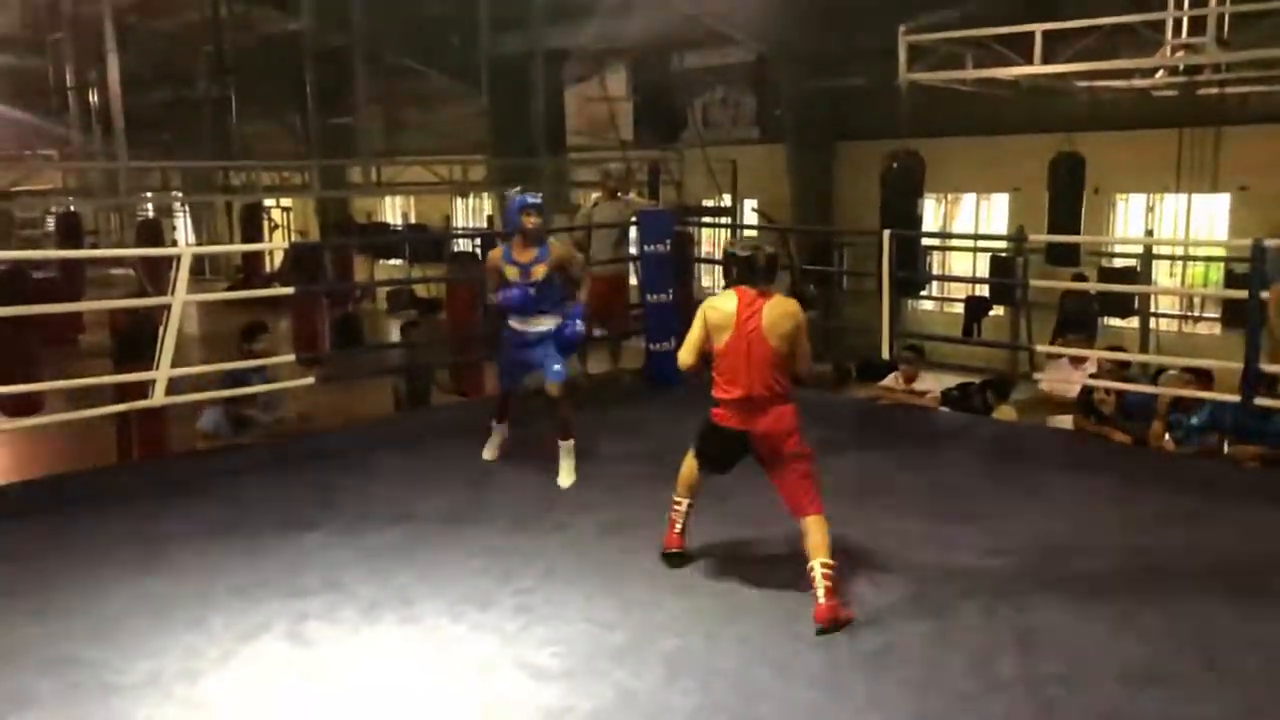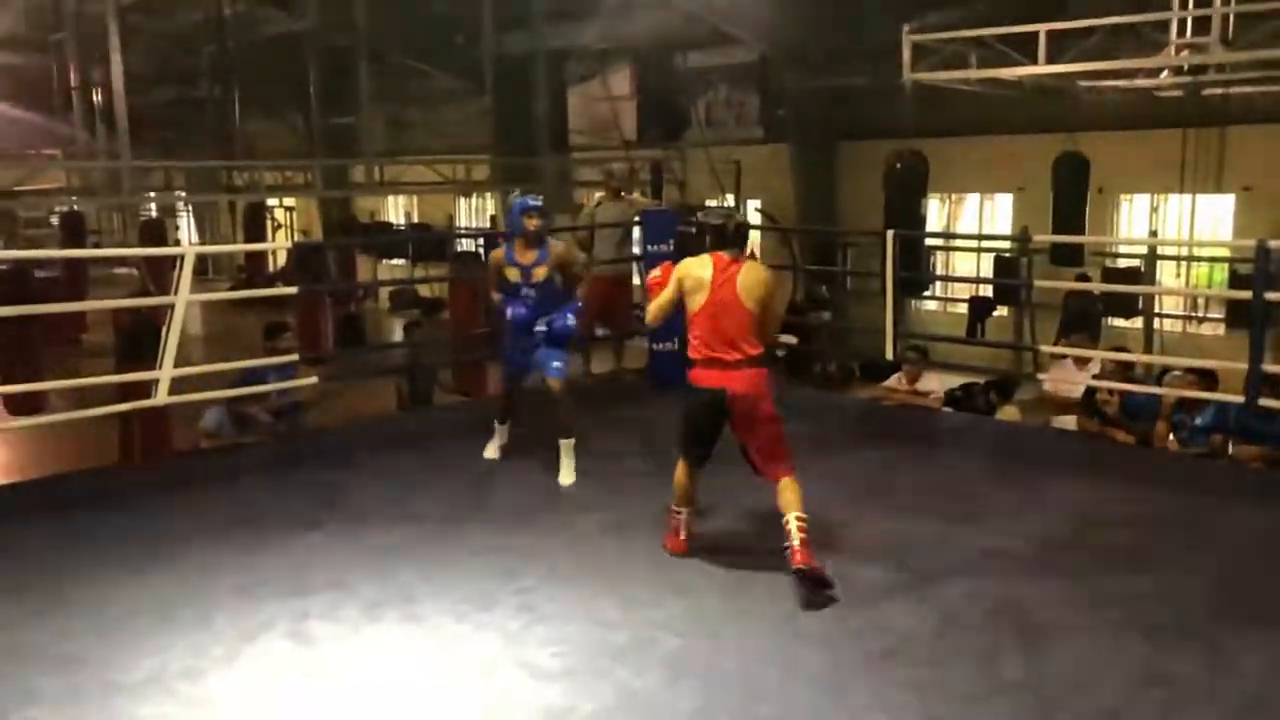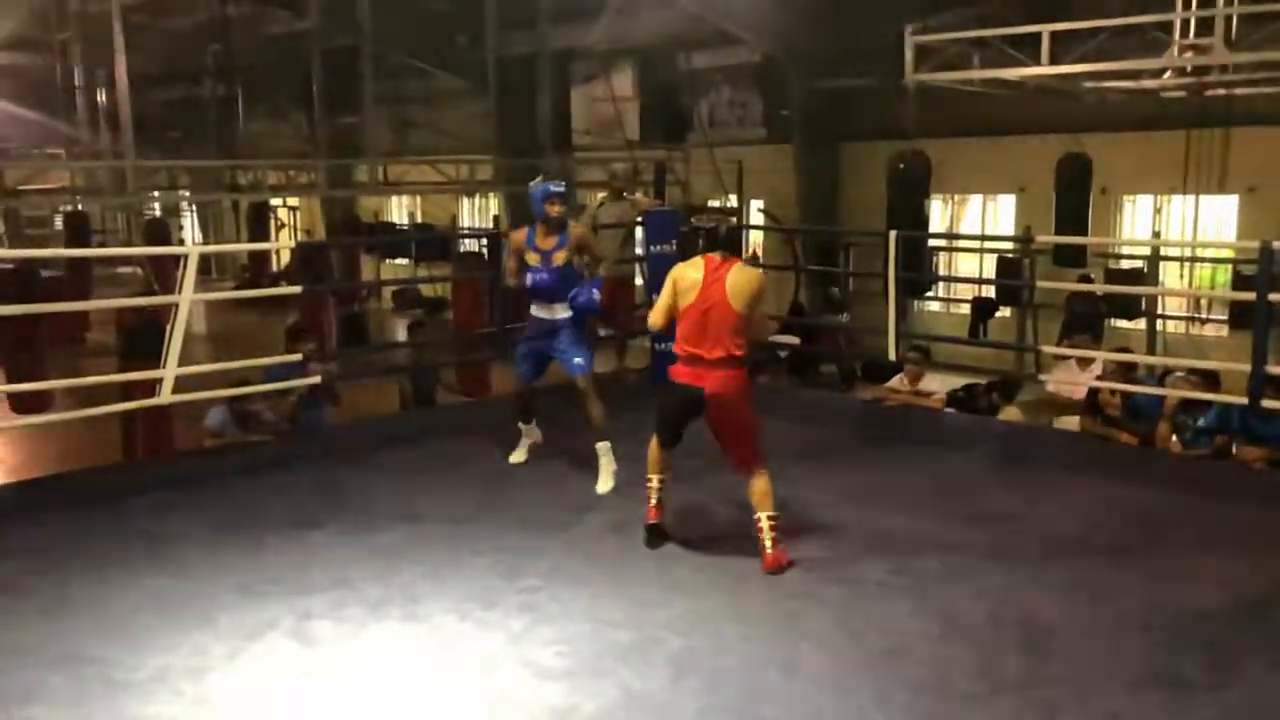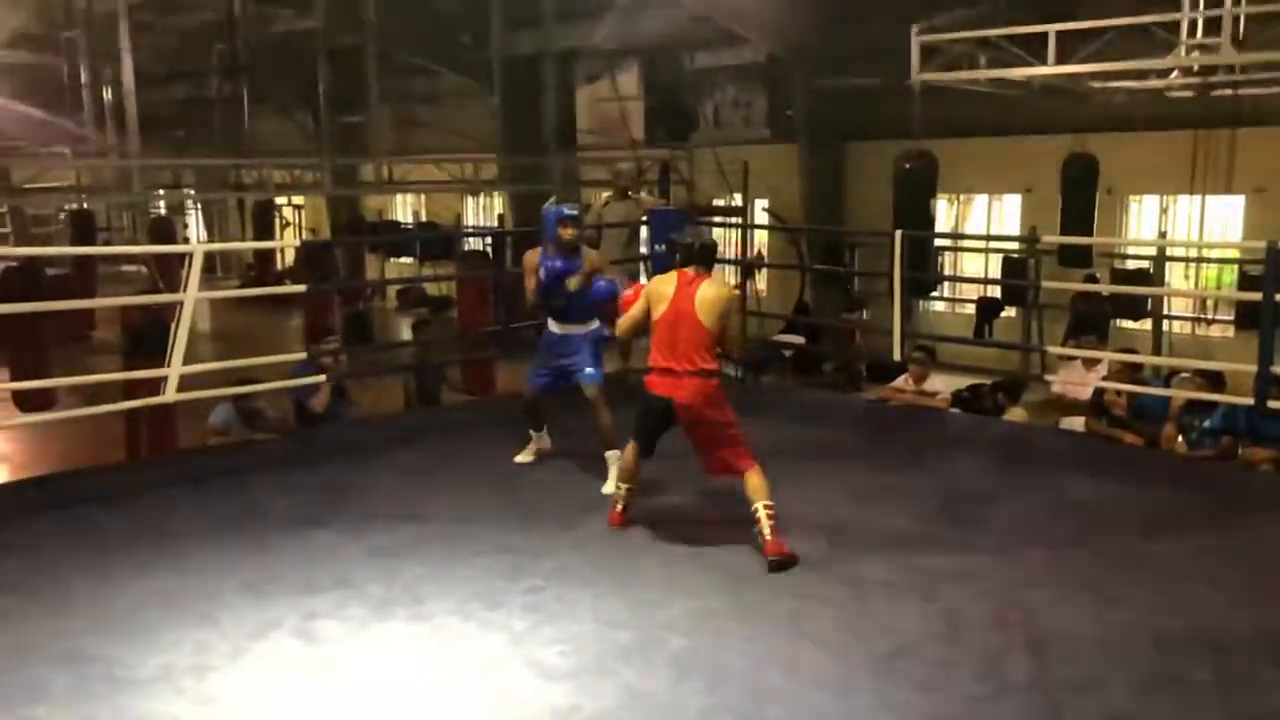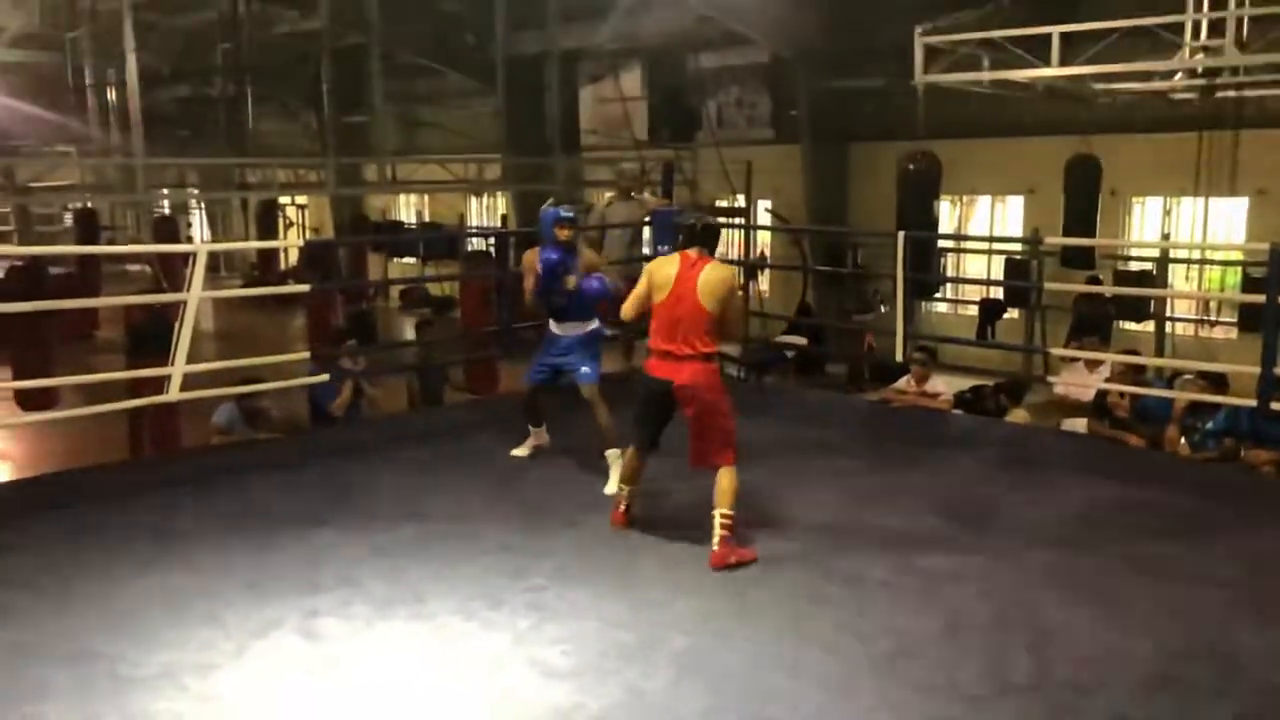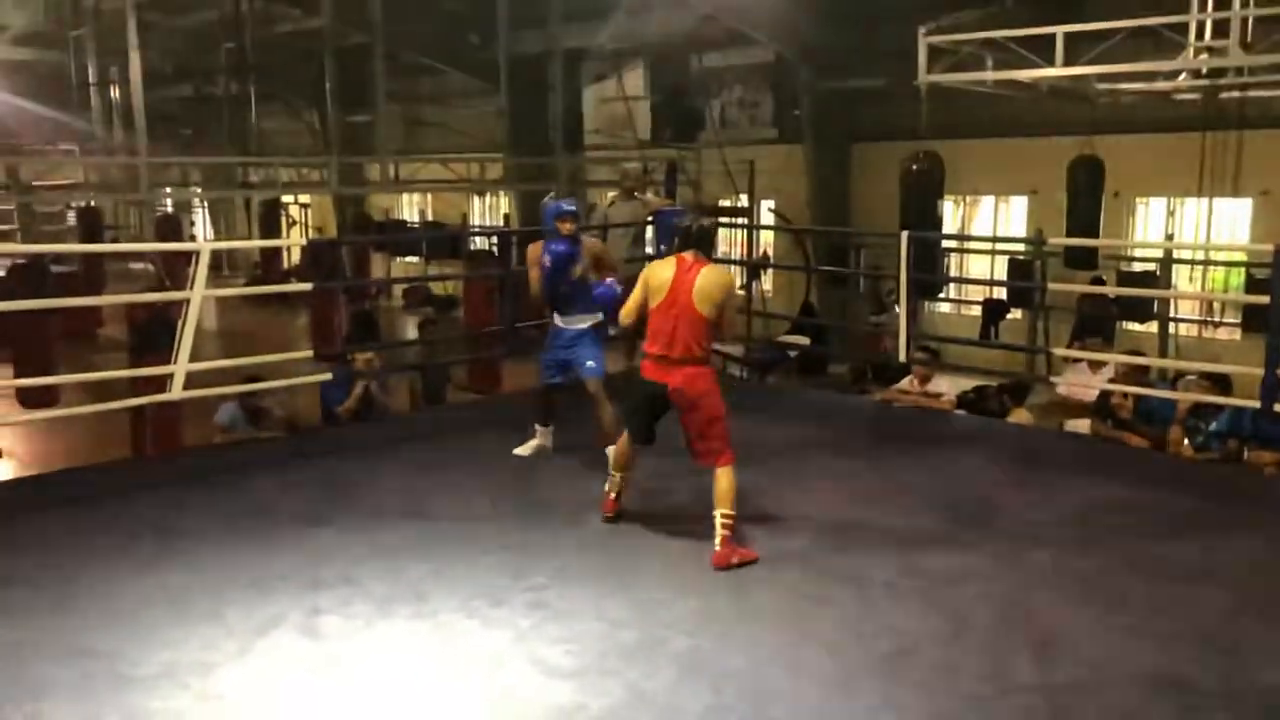
dt=0.2s
person 1, frame 1
left shoulder: (713, 307)
right shoulder: (790, 311)
left elbow: (685, 361)
right elbow: (804, 367)
left hip: (728, 418)
right hip: (777, 421)
left knee: (695, 458)
right knee: (810, 510)
left ankle: (675, 537)
right ankle: (826, 602)
person 1, frame 2
left shoulder: (688, 269)
right shoulder: (761, 276)
left elbow: (653, 317)
right elbow: (771, 329)
left wrist: (658, 290)
left hip: (706, 383)
right hip: (751, 383)
left knee: (689, 462)
right knee: (781, 471)
left ankle: (679, 535)
right ankle: (800, 551)
person 1, frame 3
left shoulder: (681, 272)
right shoulder: (752, 278)
left elbow: (655, 324)
right elbow: (758, 333)
left wrist: (673, 306)
left hip: (686, 378)
right hip: (729, 381)
left knee: (662, 441)
right knee: (755, 466)
left ankle: (655, 514)
right ankle: (770, 550)
person 1, frame 4
left shoulder: (657, 285)
right shoulder: (722, 293)
left elbow: (623, 330)
right elbow: (733, 347)
left wrist: (632, 307)
left hip: (659, 387)
right hip: (700, 391)
left knee: (637, 445)
right knee: (746, 464)
left ankle: (619, 510)
right ankle: (771, 541)
person 1, frame 5
left shoulder: (657, 267)
right shoulder: (725, 276)
left elbow: (627, 314)
right elbow: (733, 330)
left hip: (659, 373)
right hip: (700, 376)
left knee: (640, 444)
right knee: (725, 461)
left ankle: (621, 510)
right ankle: (723, 547)
person 1, frame 6
left shoulder: (654, 270)
right shoulder: (721, 278)
left elbow: (625, 320)
right elbow: (726, 327)
left hip: (654, 374)
right hip: (694, 378)
left knee: (631, 435)
right knee: (722, 461)
left ankle: (612, 499)
right ankle: (723, 546)
person 2, frame 1
left shoulder: (557, 251)
right shoulder: (497, 257)
left elbow: (582, 282)
right elbow: (491, 295)
left wrist: (577, 315)
right wrist: (502, 299)
left hip: (550, 331)
right hip: (516, 332)
left knee: (555, 392)
right knee: (506, 389)
left ankle: (566, 458)
right ankle: (498, 432)
person 2, frame 2
left shoulder: (558, 251)
right shoulder: (499, 257)
left elbow: (581, 280)
right elbow: (494, 292)
left wrist: (573, 309)
right wrist: (506, 307)
left hip: (550, 331)
right hip: (519, 330)
left knee: (557, 387)
right knee: (509, 387)
left ankle: (567, 456)
right ankle: (500, 434)
person 2, frame 3
left shoulder: (577, 235)
right shoulder: (519, 240)
left elbow: (601, 262)
right elbow: (510, 279)
right wrist: (527, 281)
left hip: (569, 321)
right hip: (538, 320)
left knee: (585, 385)
right knee: (522, 385)
left ankle: (606, 460)
right ankle: (529, 435)
person 2, frame 4
left shoulder: (589, 258)
right shoulder: (533, 259)
left elbow: (609, 287)
right elbow: (531, 302)
right wrist: (544, 280)
left hip: (585, 336)
right hip: (555, 334)
left knee: (594, 395)
right knee: (532, 393)
left ankle: (615, 465)
right ankle: (539, 441)
person 2, frame 5
left shoulder: (587, 257)
right shoulder: (532, 258)
left elbow: (607, 283)
right elbow: (530, 303)
left wrist: (602, 287)
right wrist: (542, 277)
left hip: (584, 335)
right hip: (555, 334)
left knee: (591, 393)
right knee: (531, 389)
left ankle: (616, 464)
right ankle: (537, 436)
person 2, frame 6
left shoulder: (592, 247)
right shoulder: (536, 252)
left elbow: (612, 272)
right elbow: (538, 298)
left wrist: (611, 288)
right wrist: (548, 271)
left hip: (588, 328)
right hip: (560, 328)
left knee: (595, 388)
right knee: (545, 388)
right ankle: (542, 437)
person 3, frame 1
left shoulder: (628, 204)
right shoulder: (590, 208)
right elbow: (578, 239)
right wrist: (593, 255)
left hip: (619, 273)
right hip: (595, 273)
left knee: (617, 323)
right knee: (585, 320)
left ankle: (615, 366)
right ankle: (582, 367)
person 3, frame 2
left shoulder: (631, 203)
right shoulder: (593, 208)
left elbow: (652, 208)
right elbow: (582, 239)
right wrist: (595, 254)
left hip: (623, 273)
right hip: (598, 273)
left knee: (620, 323)
right knee: (588, 320)
left ankle: (618, 365)
right ankle: (586, 366)
person 3, frame 3
left shoulder: (634, 204)
right shoulder: (596, 209)
left elbow: (657, 207)
right wrist: (598, 255)
left hip: (625, 273)
right hip: (601, 274)
left knee: (623, 322)
left ankle: (621, 365)
person 3, frame 4
left shoulder: (638, 203)
right shoulder: (601, 207)
left elbow: (661, 205)
right elbow: (589, 237)
left hip: (629, 272)
right hip: (605, 273)
left ankle: (625, 364)
person 3, frame 5
left shoulder: (641, 204)
right shoulder: (603, 207)
left elbow: (663, 206)
right elbow: (591, 237)
left hip: (632, 271)
left ankle: (627, 363)
person 3, frame 6
left shoulder: (645, 203)
right shoulder: (606, 207)
left elbow: (667, 206)
right elbow: (595, 237)
left hip: (634, 271)
left ankle: (630, 363)
